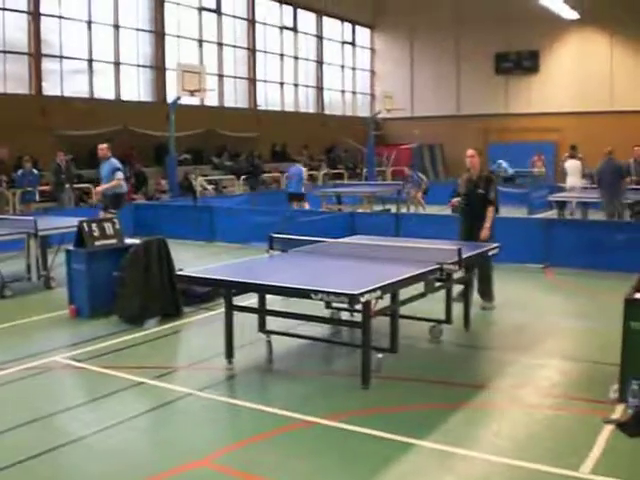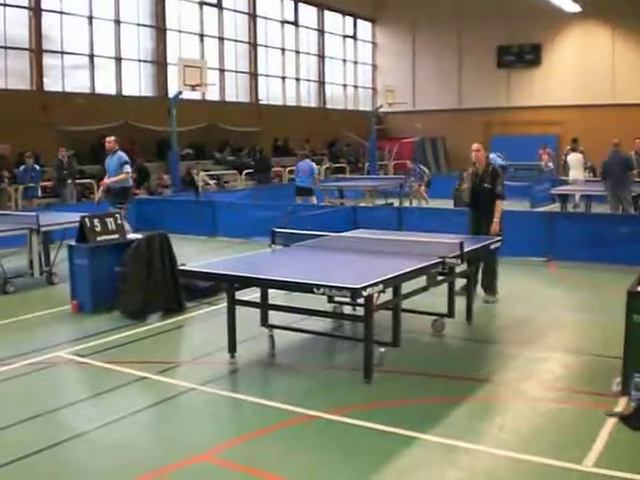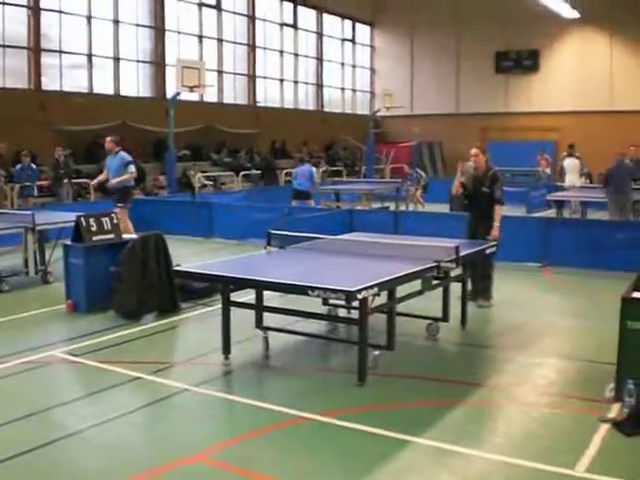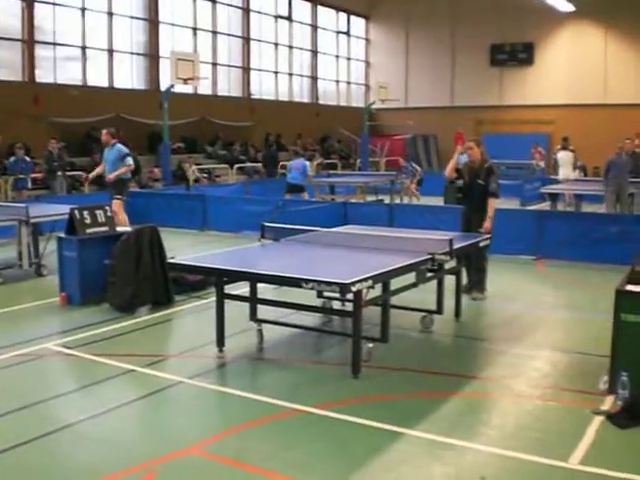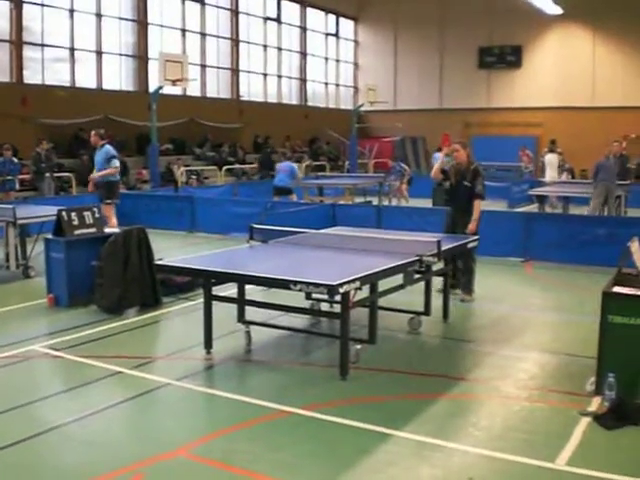
dt=0.2s
person 1, frame 1
left shoulder: (488, 179)
right shoulder: (463, 179)
left elbow: (491, 205)
left wrist: (486, 226)
right wrist: (455, 202)
left hip: (482, 225)
right hip: (466, 223)
left knee: (483, 261)
left ankle: (487, 297)
right ankle: (465, 291)
person 1, frame 2
left shoulder: (494, 172)
right shoulder: (470, 173)
left elbow: (499, 198)
left wrist: (496, 221)
right wrist: (465, 189)
left hip: (489, 218)
right hip: (475, 217)
left knee: (489, 254)
left ankle: (491, 291)
right ankle: (470, 285)
person 1, frame 3
left shoulder: (493, 176)
right shoulder: (471, 176)
left elbow: (498, 203)
right elbow: (456, 192)
left wrist: (496, 226)
right wrist: (460, 173)
left hip: (487, 223)
right hip: (473, 220)
left knee: (484, 259)
left ankle: (485, 295)
right ankle: (475, 291)
person 1, frame 4
left shoulder: (489, 169)
right shoulder: (467, 168)
left elbow: (492, 196)
right elbow: (448, 175)
left wrist: (489, 218)
right wrist: (456, 155)
left hip: (481, 215)
right hip: (467, 213)
left knee: (479, 252)
left ankle: (479, 288)
right ankle: (471, 284)
person 1, frame 5
left shoulder: (475, 171)
right shoulder: (453, 169)
left elbow: (478, 198)
right elbow: (434, 176)
left wrist: (474, 220)
right wrist: (443, 157)
left hip: (467, 217)
right hip: (453, 214)
left knee: (466, 254)
left ankle: (467, 290)
right ankle: (454, 282)
